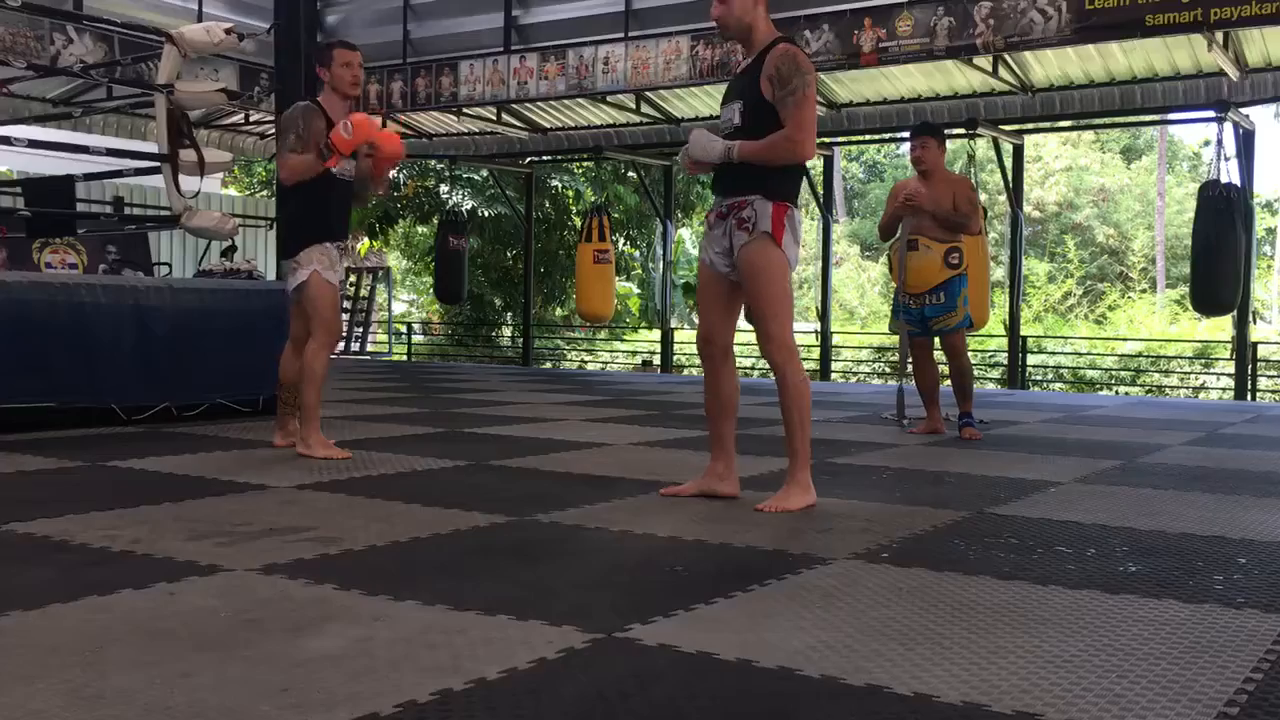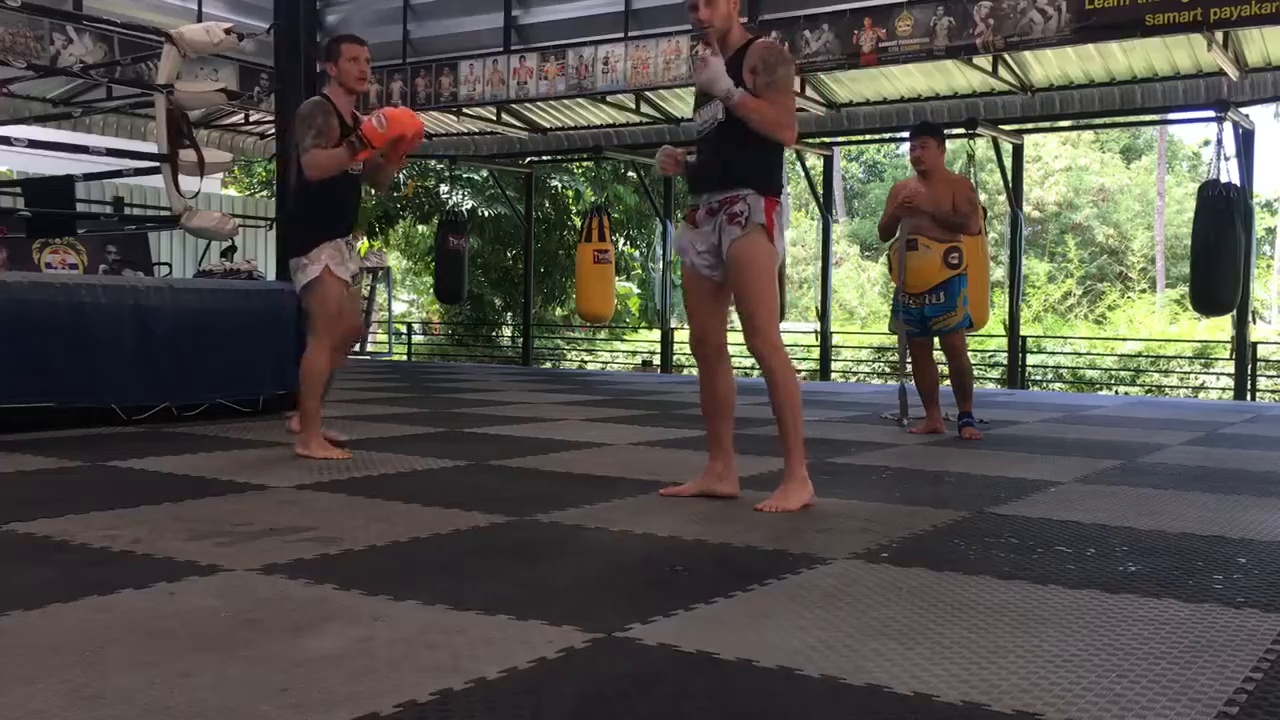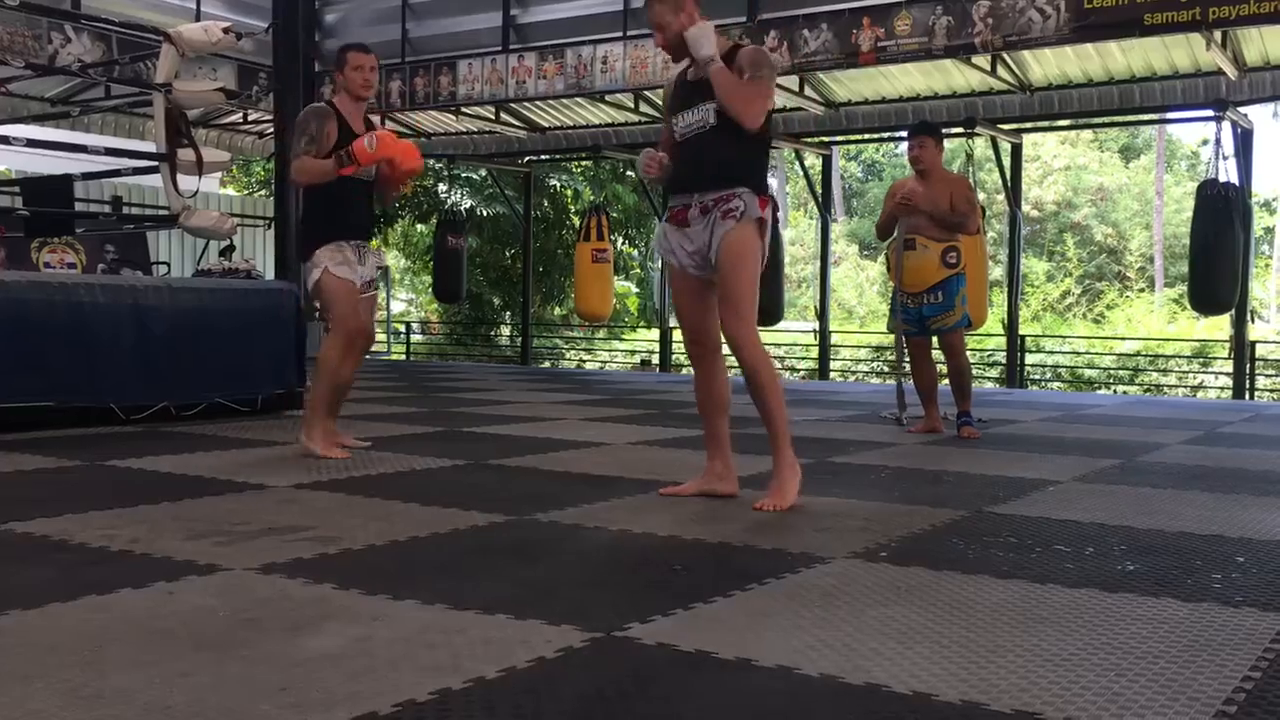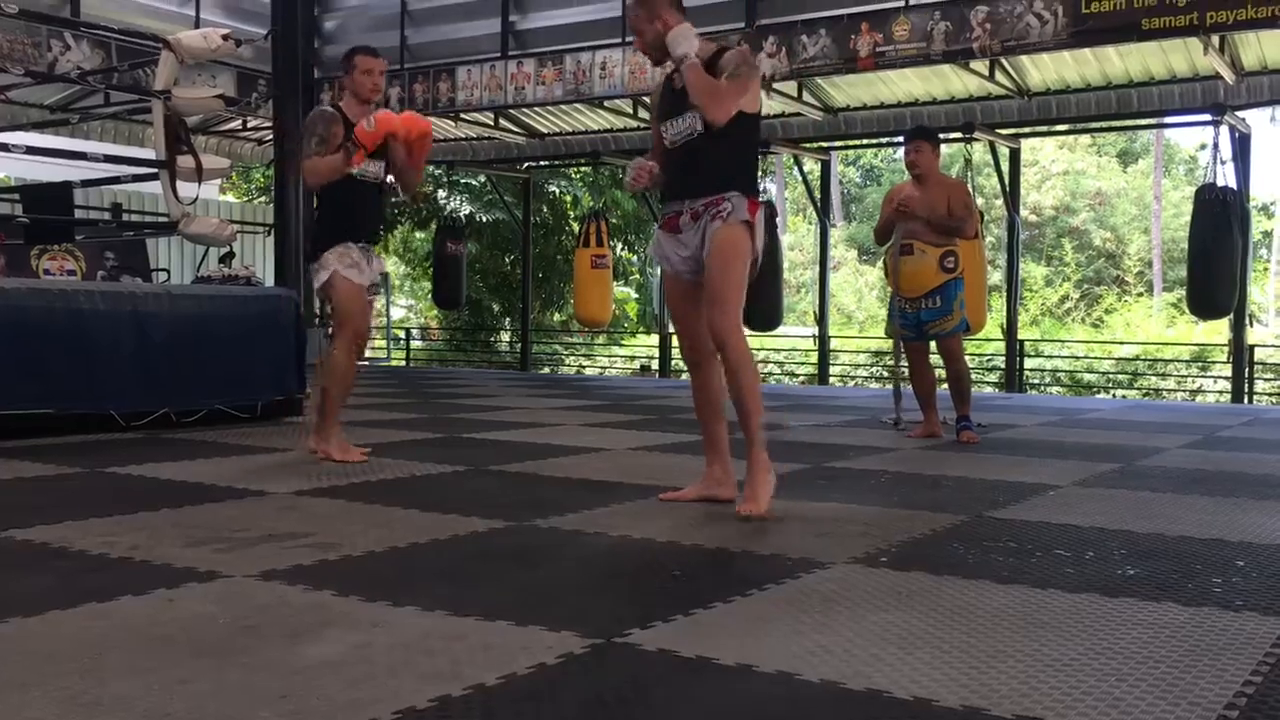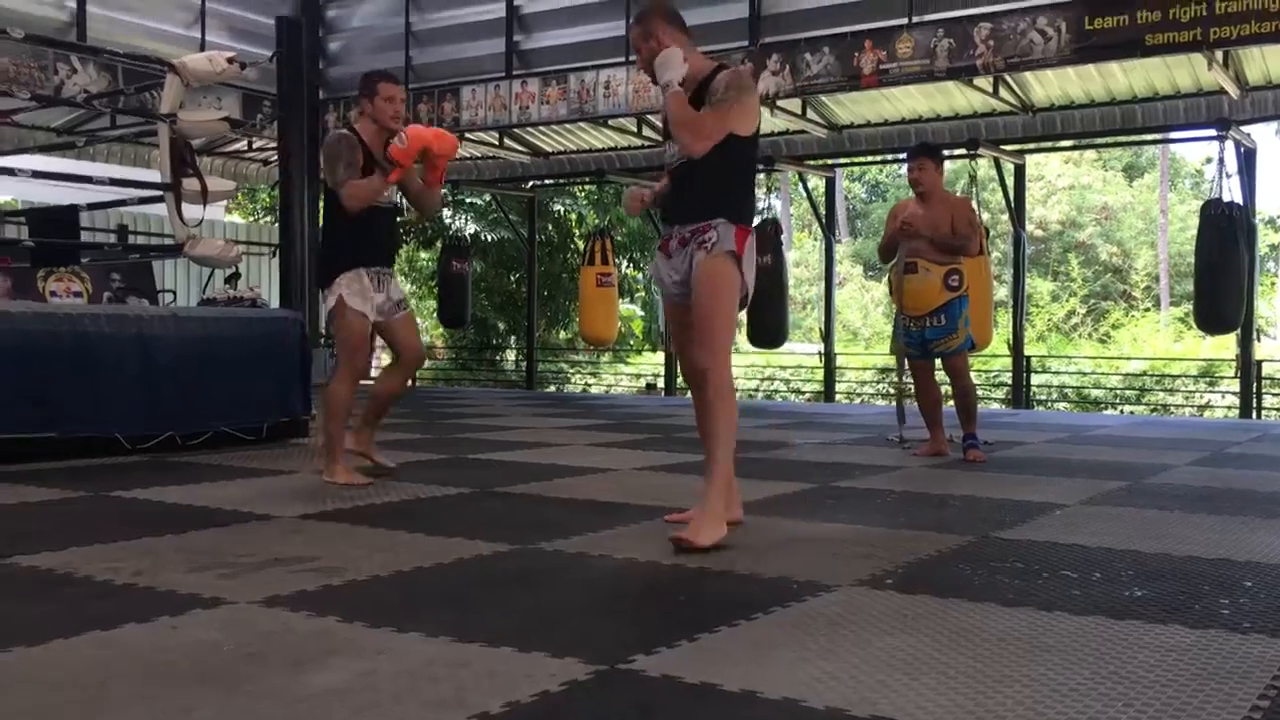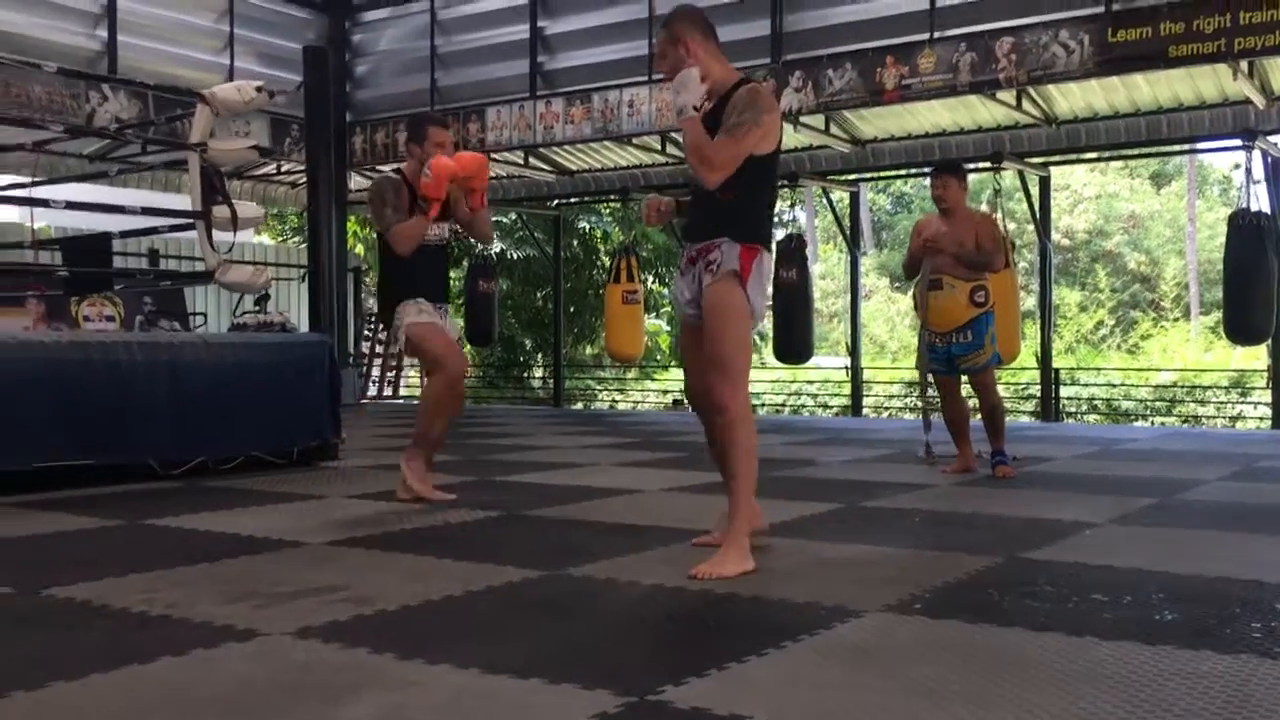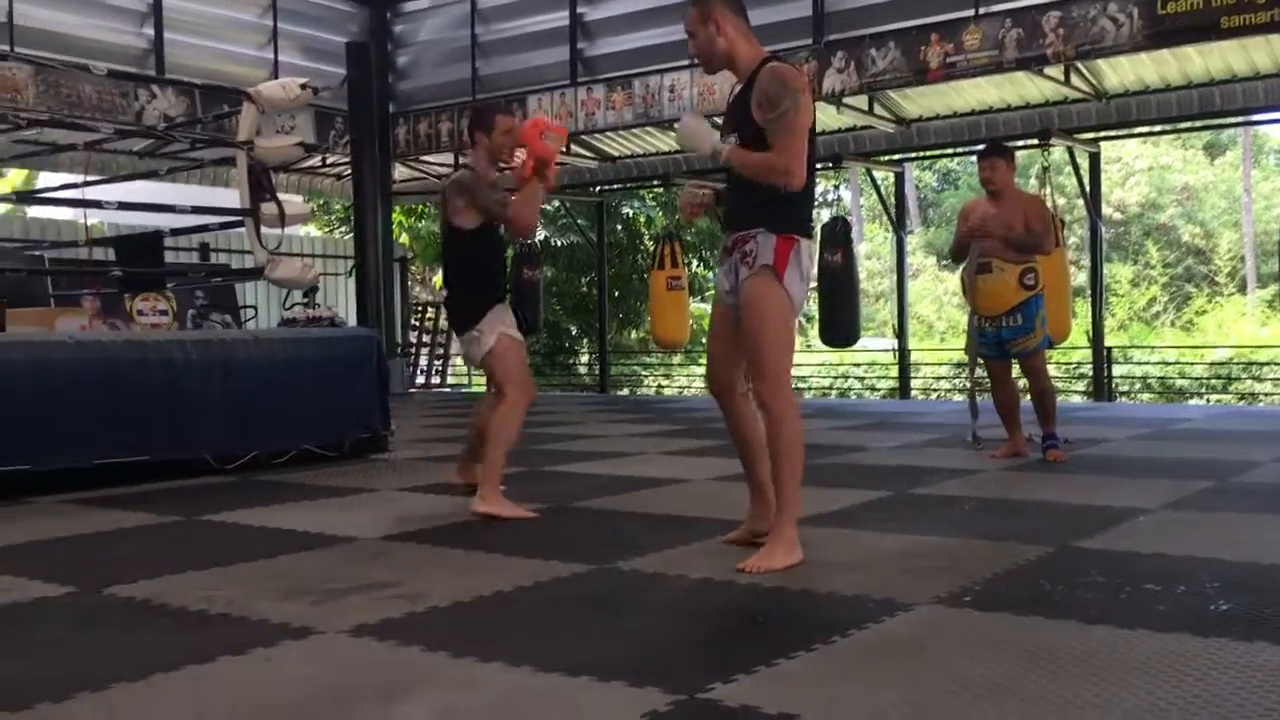
dt=0.3s
person 1, frame 1
left shoulder: (786, 59)
right shoulder: (746, 70)
left elbow: (801, 145)
left wrist: (724, 150)
right wrist: (707, 159)
left hip: (764, 216)
right hip: (725, 217)
left knee: (778, 348)
right knee: (711, 345)
left ankle: (800, 480)
right ankle: (721, 471)
person 1, frame 2
left shoulder: (764, 55)
right shoulder: (707, 76)
left elbow: (784, 128)
left wrist: (725, 88)
right wrist: (682, 163)
left hip: (748, 210)
right hip: (700, 216)
left knee: (763, 343)
right knee: (706, 346)
left ankle: (797, 476)
right ankle: (720, 471)
person 1, frame 3
left shoulder: (748, 59)
right shoulder: (677, 84)
left elbow: (750, 115)
left wrist: (708, 56)
right wrist: (658, 165)
left hip: (735, 207)
right hip: (682, 218)
left knee: (739, 333)
right knee: (700, 347)
left ankle: (785, 462)
right ankle: (719, 469)
person 1, frame 4
left shoulder: (736, 62)
right shoulder: (664, 90)
left elbow: (717, 111)
left wrist: (688, 56)
right wrist: (645, 172)
left hip: (729, 209)
right hip: (675, 223)
left knee: (723, 329)
right knee: (695, 352)
left ankle: (758, 466)
right ankle: (718, 474)
person 1, frame 5
left shoulder: (733, 82)
right shoulder: (675, 102)
left elbow: (696, 142)
left wrist: (671, 83)
right wrist: (649, 196)
left hip: (721, 236)
right hip: (675, 243)
left knee: (711, 364)
right knee: (695, 375)
left ankle: (713, 508)
right ankle: (726, 498)
person 1, frame 6
left shoulder: (753, 99)
right shoulder: (710, 109)
left elbow: (711, 171)
left wrist: (687, 111)
right wrist: (673, 207)
left hip: (735, 258)
right hip: (698, 260)
left knee: (729, 395)
right knee: (701, 393)
left ankle: (737, 545)
right ankle: (745, 512)
person 1, frame 7
left shoulder: (779, 79)
right shoulder: (743, 93)
left elbow: (790, 174)
left wrist: (714, 145)
right wrist: (714, 198)
left hip: (775, 247)
right hip: (740, 247)
left knee: (771, 391)
right knee: (723, 381)
left ankle: (785, 534)
right ankle: (763, 507)
person 2, frame 1
right shoulder: (304, 115)
left elbow: (368, 191)
right elbow: (287, 172)
right wrist: (332, 147)
left hip: (329, 244)
right hip: (305, 242)
left knee: (301, 338)
right knee: (326, 332)
left ankle: (286, 427)
right ankle: (310, 435)
person 2, frame 2
left shoulder: (356, 119)
right shoulder: (318, 110)
left elbow: (379, 182)
right elbow: (312, 167)
left wrist: (395, 150)
right wrist: (361, 142)
left hip: (339, 239)
right hip: (315, 239)
left knee: (348, 330)
right knee: (326, 334)
left ankle: (306, 414)
right ankle: (310, 437)
person 2, frame 3
left shoulder: (373, 128)
right shoulder: (319, 117)
left elbow: (383, 195)
right elbow: (299, 172)
left wrist: (399, 173)
right wrist: (351, 156)
left hip: (360, 246)
right hip: (325, 243)
left knee: (360, 338)
right knee: (345, 329)
left ankle: (328, 425)
right ankle: (314, 428)
person 2, frame 4
left shoulder: (383, 128)
right shoulder: (326, 119)
left elbow: (411, 186)
right elbow: (311, 174)
right wrist: (356, 146)
left hip: (367, 248)
right hip: (333, 245)
left knee: (351, 342)
right knee: (351, 334)
left ankle: (323, 431)
right ankle: (328, 436)
person 2, frame 5
right shoulder: (342, 143)
left elbow: (428, 208)
right elbow: (351, 200)
left wrist: (435, 170)
right wrist: (392, 168)
left hip: (382, 272)
right hip: (347, 271)
left knee: (412, 354)
right knee: (353, 366)
left ankle: (363, 433)
right ankle: (333, 462)
person 2, frame 6
left shoulder: (444, 186)
right shoulder: (389, 187)
left elbow: (483, 236)
right elbow: (403, 244)
left wrist: (474, 195)
right wrist: (431, 200)
left hip: (434, 305)
right hip: (406, 304)
left knee: (446, 393)
right knee: (453, 367)
left ankle: (413, 482)
right ankle: (414, 456)
person 2, frame 7
left shoulder: (487, 182)
right shoulder: (467, 184)
left elbow: (518, 228)
right elbow: (524, 223)
left wrist: (539, 183)
right wrist: (540, 175)
left hip: (484, 306)
right hip: (479, 309)
left knee: (504, 392)
right knee: (520, 393)
left ankle: (468, 467)
right ankle: (488, 493)
person 3, frame 1
left shoulder: (959, 184)
right shoulder: (901, 188)
left elbow: (972, 225)
right elbow: (884, 234)
left wrist: (929, 209)
right wrist: (897, 212)
left hip: (944, 278)
left knee: (955, 347)
right knee: (919, 349)
left ankle: (966, 417)
right ankle: (933, 417)
person 3, frame 2
left shoulder: (958, 184)
right shoulder: (900, 188)
left elbow: (972, 226)
right elbow: (883, 234)
left wrist: (929, 210)
right wrist: (896, 213)
left hip: (944, 278)
left knee: (954, 347)
right knee: (918, 350)
left ankle: (966, 417)
right ankle: (932, 418)
person 3, frame 3
left shoulder: (956, 183)
right shoulder: (898, 187)
left elbow: (970, 225)
right elbow: (881, 233)
left wrist: (927, 209)
right wrist: (894, 212)
left hip: (943, 277)
right hip: (907, 279)
left knee: (953, 347)
right knee: (916, 349)
left ankle: (964, 416)
right ankle: (931, 416)
person 3, frame 4
left shoulder: (954, 188)
right shoulder: (896, 192)
left elbow: (968, 229)
right elbow: (879, 238)
left wrist: (924, 215)
right wrist: (891, 218)
left hip: (940, 282)
right hip: (905, 284)
left knee: (952, 352)
right knee: (915, 354)
left ankle: (964, 420)
right ankle: (930, 421)
person 3, frame 5
left shoulder: (957, 205)
right shoulder: (899, 209)
left elbow: (971, 247)
right elbow: (883, 256)
left wrist: (926, 234)
right wrist: (894, 236)
left hip: (945, 300)
right hip: (909, 302)
left knee: (958, 369)
right knee: (920, 372)
left ankle: (970, 439)
right ankle: (936, 439)
person 3, frame 6
left shoulder: (981, 222)
right shoulder: (923, 226)
left elbow: (996, 262)
right elbow: (908, 272)
left wrist: (952, 250)
right wrist: (917, 253)
left hip: (971, 316)
right hip: (935, 319)
left knee: (984, 385)
right knee: (947, 389)
left ankle: (999, 455)
right ankle: (965, 455)
person 3, frame 7
left shoulder: (1030, 203)
right shoulder: (970, 209)
left elbow: (1046, 244)
right elbow: (956, 257)
left wrist: (1001, 233)
right wrist: (964, 238)
left hip: (1020, 299)
left knee: (1035, 369)
right knee: (997, 374)
left ankle: (1050, 438)
right ankle: (1015, 440)
